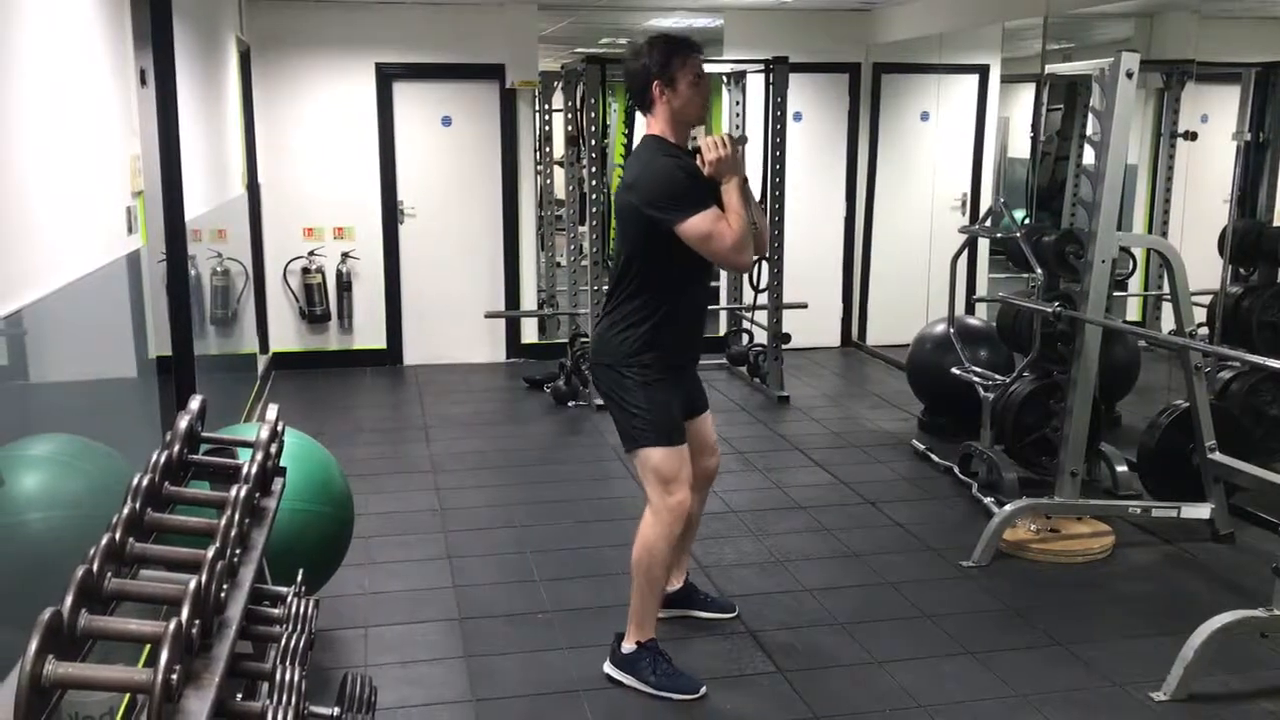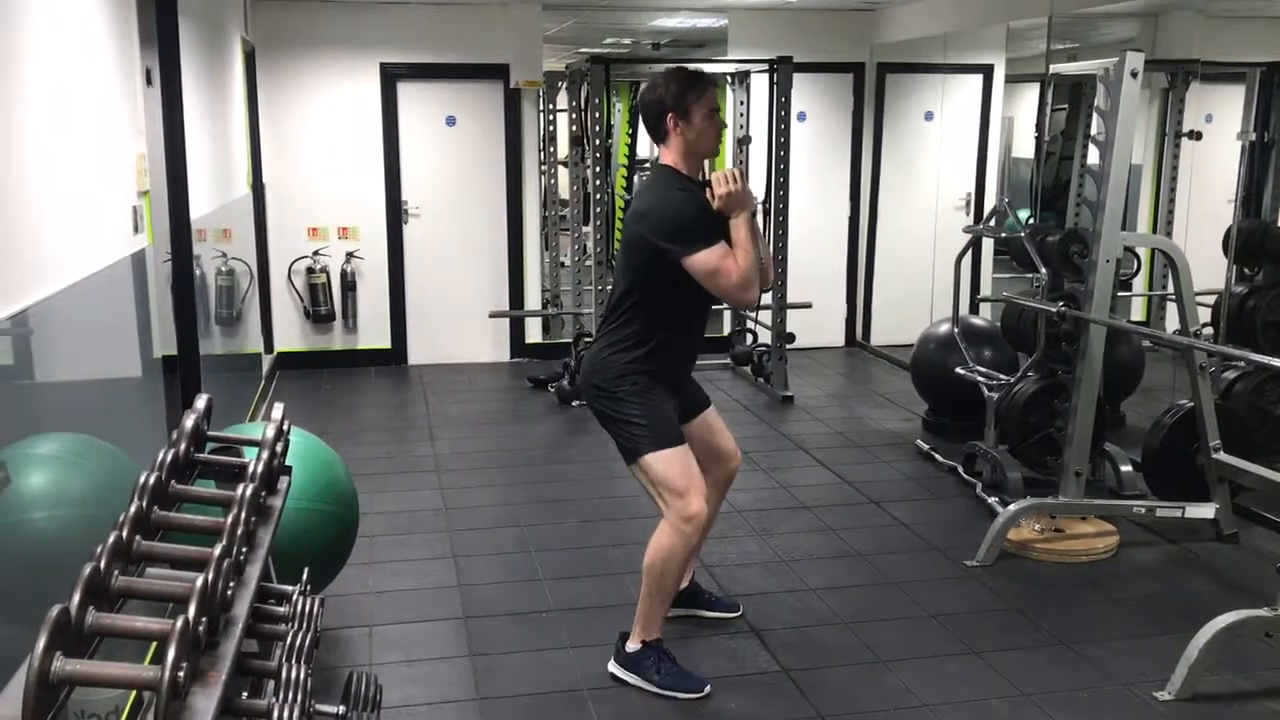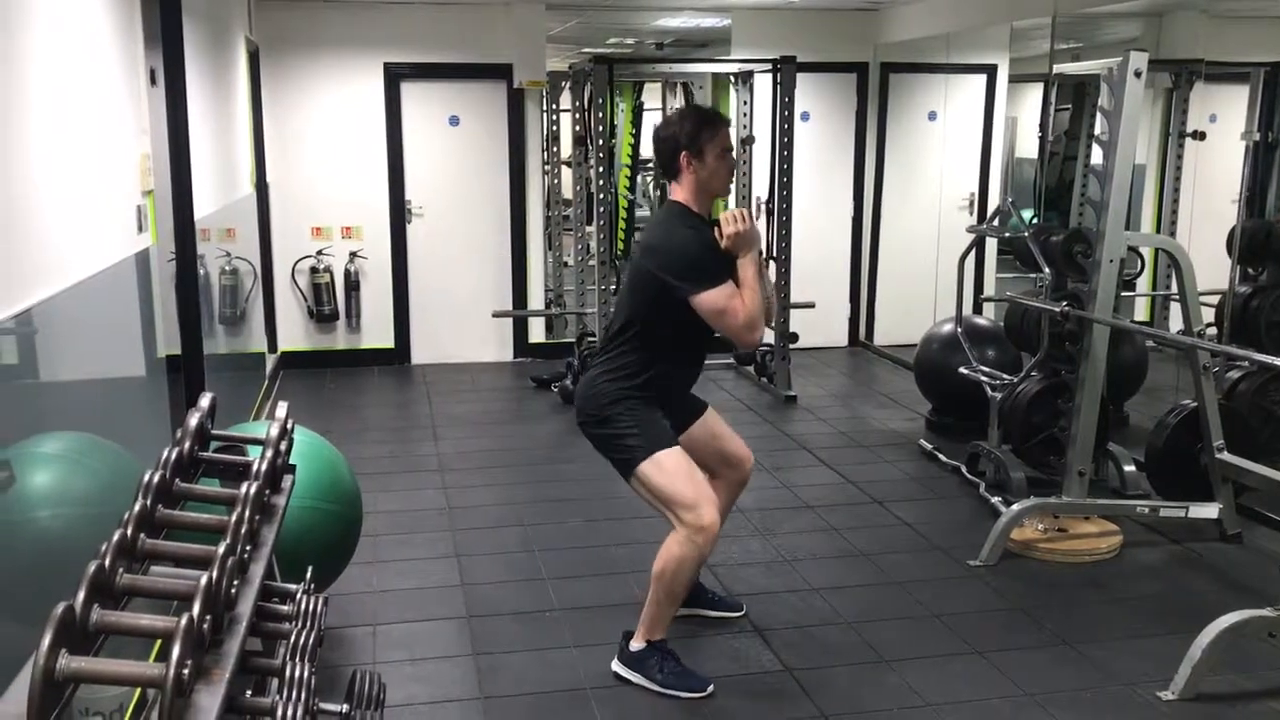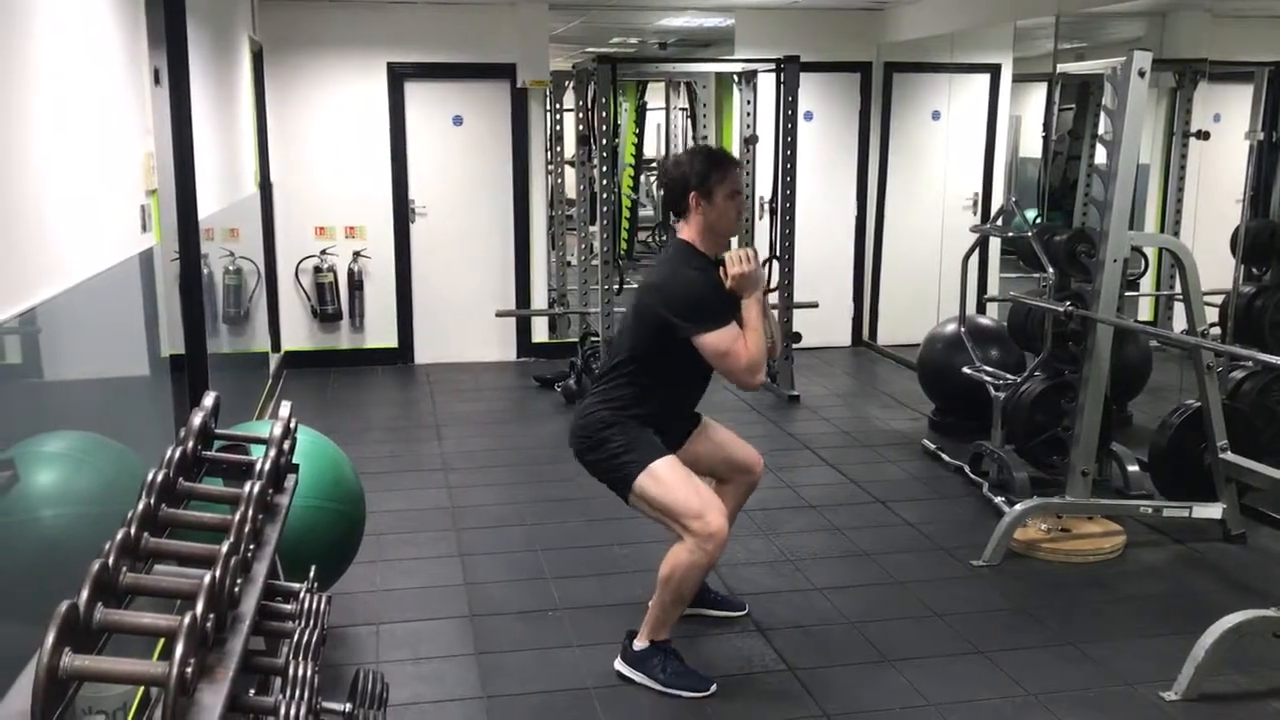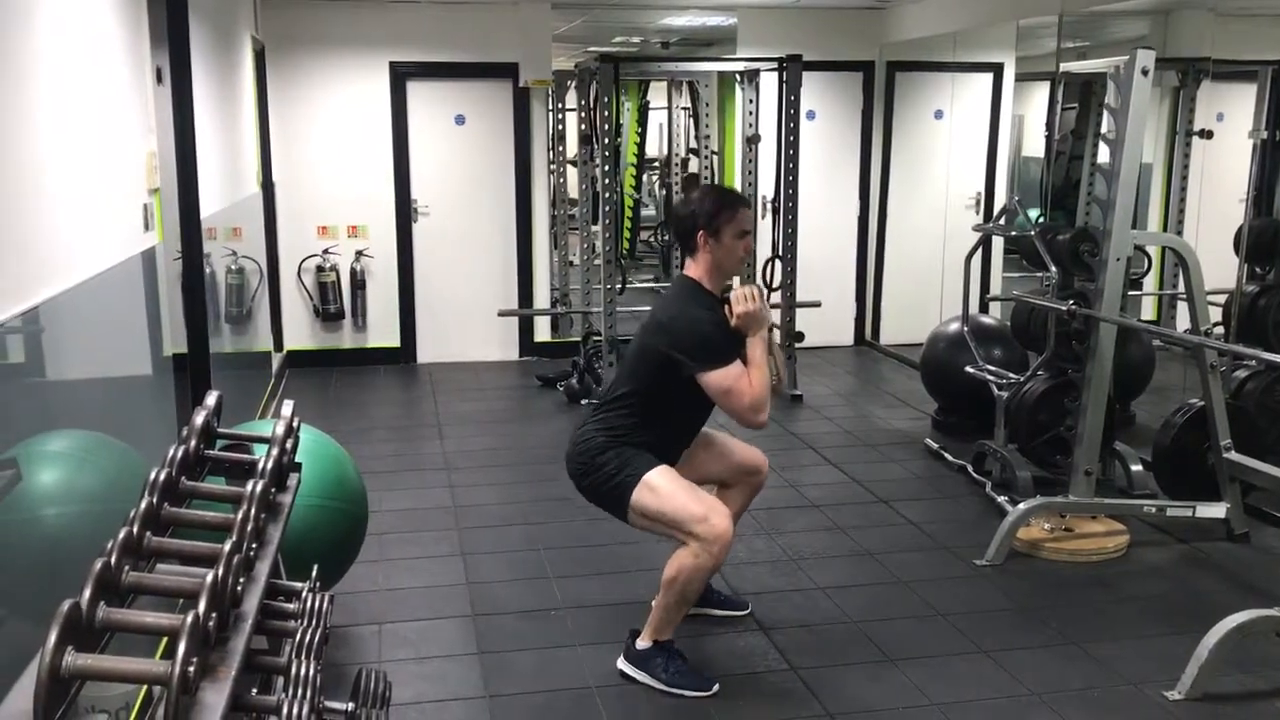
dt=0.4s
person 1, frame 1
left shoulder: (684, 163)
right shoulder: (659, 173)
left elbow: (756, 243)
right elbow: (735, 254)
left wrist: (732, 181)
right wrist: (730, 181)
left hip: (666, 350)
right hip: (634, 358)
left knee: (703, 467)
right knee: (673, 497)
left ankle: (674, 587)
right ankle: (634, 649)
person 1, frame 2
left shoulder: (693, 194)
right shoulder: (669, 205)
left elbow: (761, 278)
right elbow: (742, 291)
left wrist: (742, 214)
right wrist: (738, 216)
left hip: (661, 367)
right hip: (625, 377)
left knee: (723, 464)
right knee: (687, 508)
left ankle: (679, 585)
right ankle: (638, 649)
person 1, frame 3
left shoulder: (700, 229)
right shoulder: (678, 242)
left elbow: (757, 316)
right elbow: (747, 332)
left wrist: (746, 253)
right wrist: (746, 255)
left hip: (657, 389)
right hip: (617, 401)
left knee: (737, 465)
right knee: (699, 517)
left ankle: (683, 586)
right ankle: (642, 649)
person 1, frame 4
left shoulder: (704, 267)
right shoulder: (684, 281)
left elbow: (767, 347)
right elbow: (750, 373)
left wrist: (750, 294)
right wrist: (750, 295)
left hip: (655, 414)
right hip: (612, 428)
left knee: (746, 467)
right knee: (708, 526)
left ankle: (686, 586)
right ankle: (644, 649)
person 1, frame 5
left shoulder: (707, 303)
right shoulder: (691, 319)
left elbow: (765, 386)
right elbow: (754, 411)
left wrist: (754, 331)
right wrist: (755, 334)
left hip: (649, 439)
right hip: (605, 454)
left knee: (752, 467)
right knee: (713, 528)
left ankle: (688, 586)
right ankle: (647, 648)
